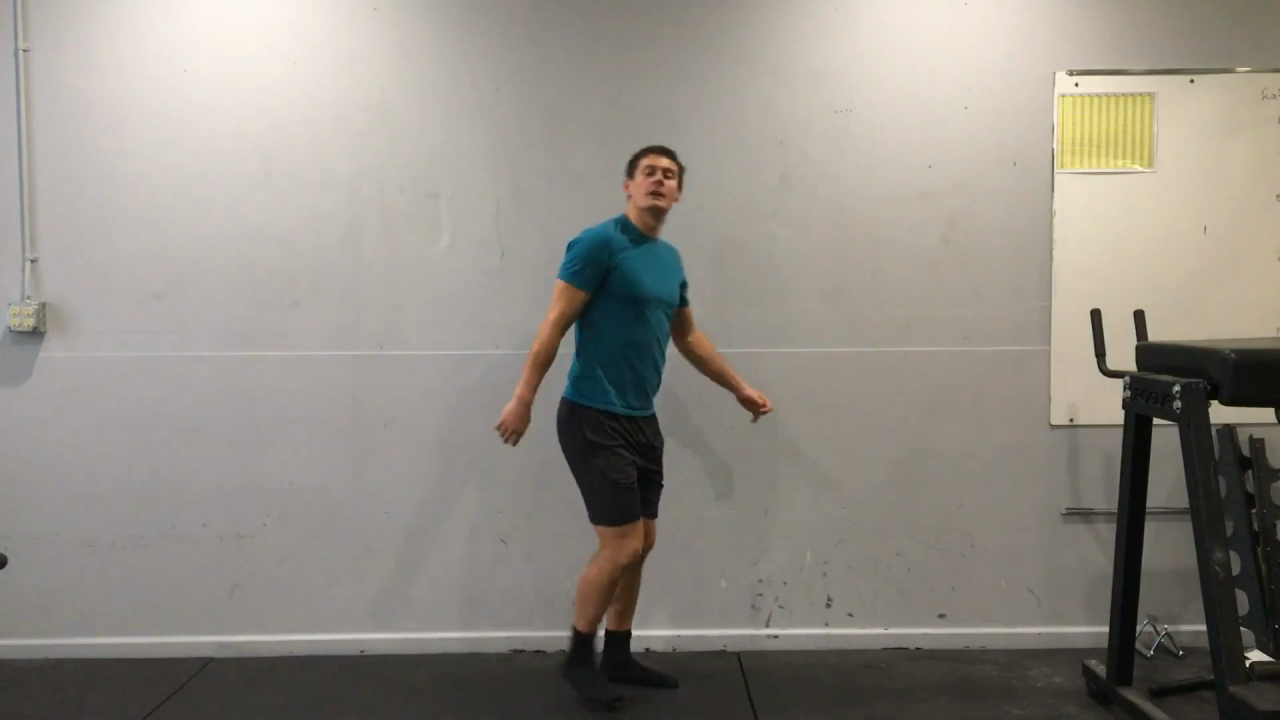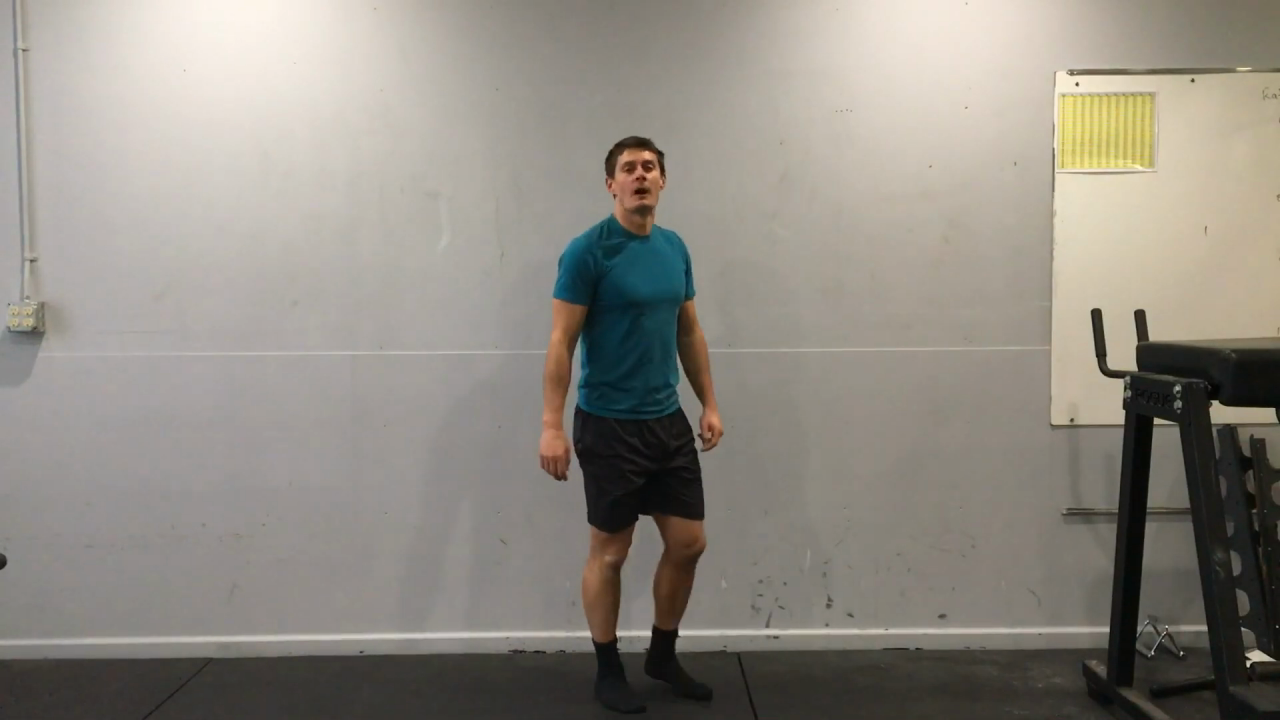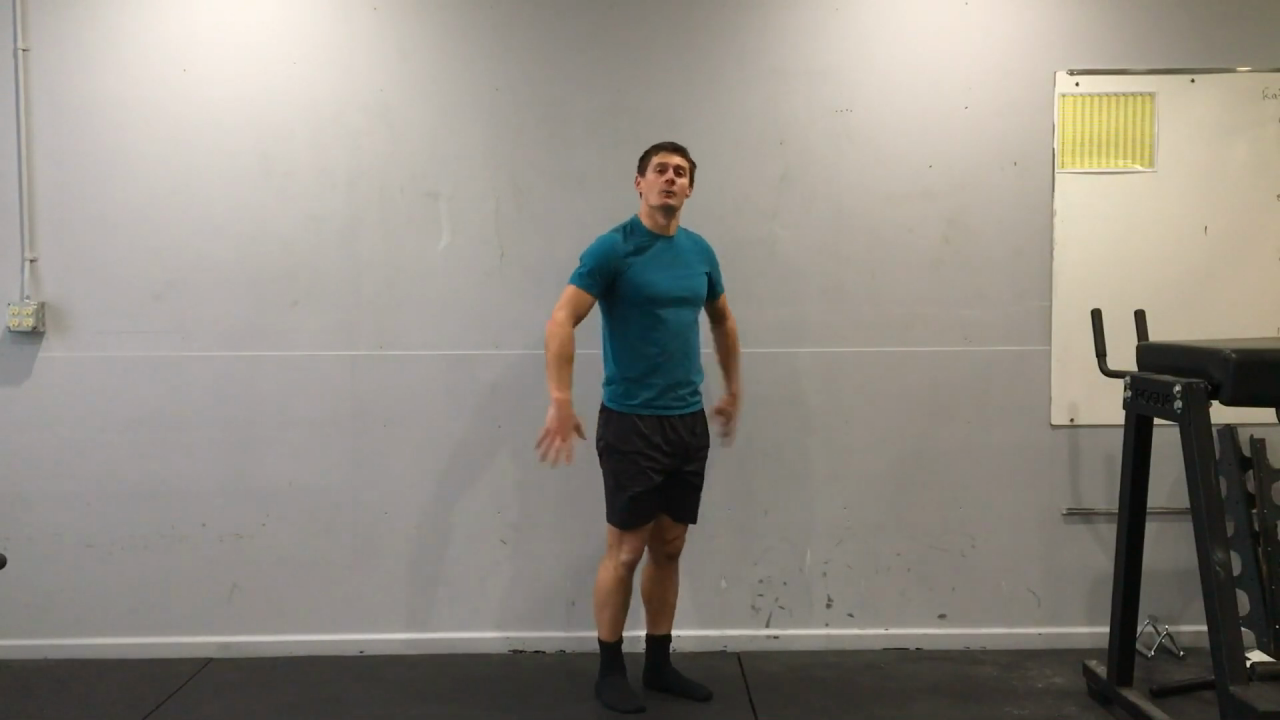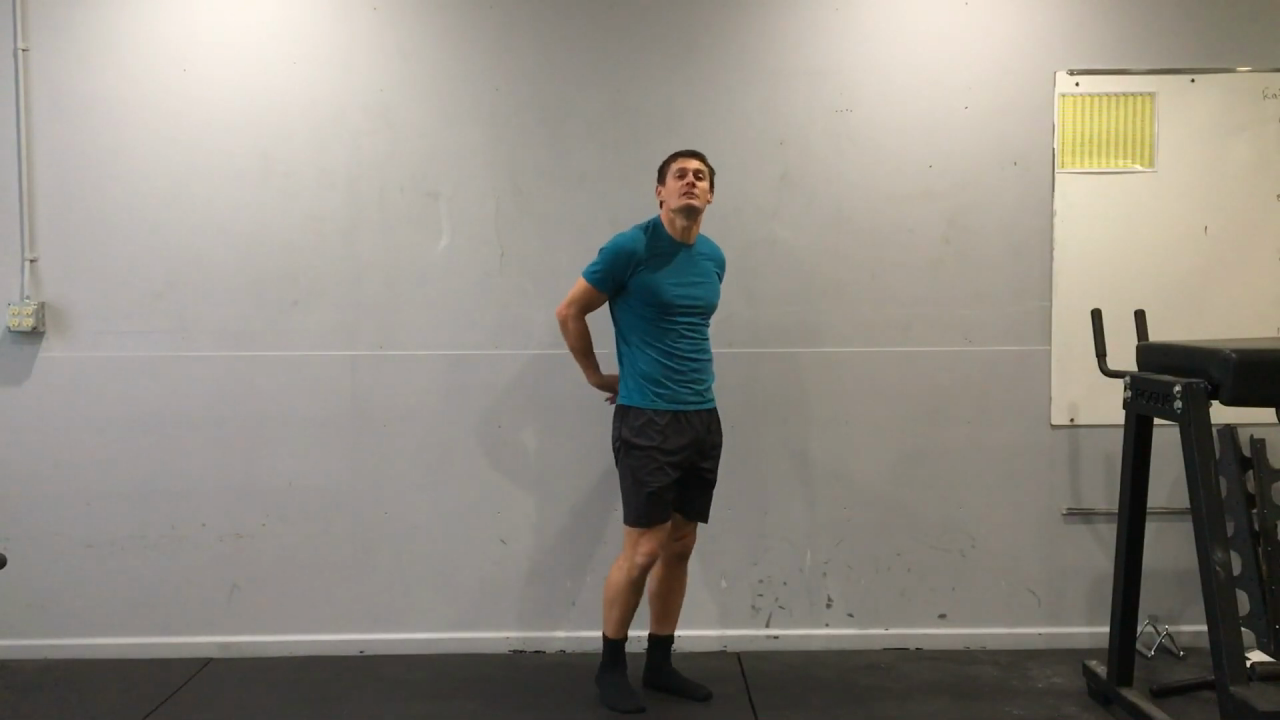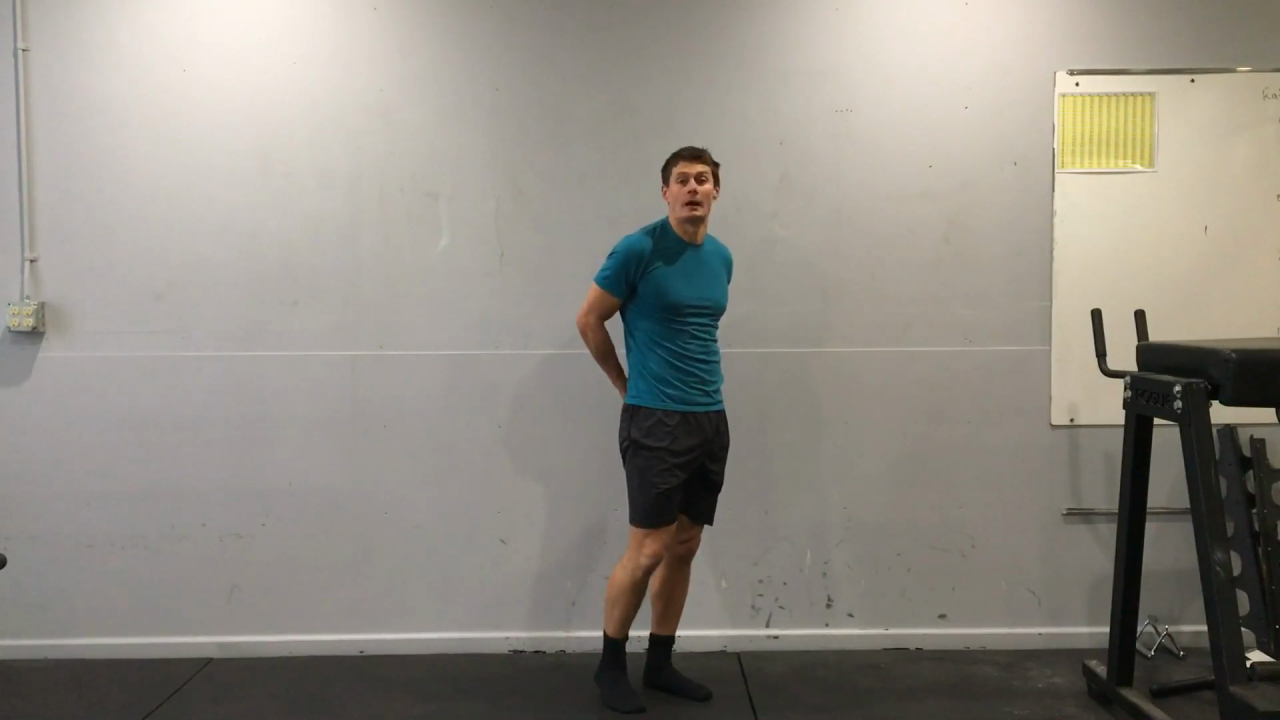
dt=1s
person 1, frame 1
left shoulder: (670, 259)
right shoulder: (599, 243)
left elbow: (688, 335)
right elbow: (554, 324)
left wrist: (740, 387)
right wrist: (522, 399)
left hip: (641, 421)
right hip: (593, 420)
left knee: (640, 544)
right knee: (620, 548)
left ankle: (618, 656)
right ankle: (579, 656)
person 1, frame 2
left shoulder: (675, 248)
right shoulder: (588, 252)
left elbow: (689, 333)
right elbow: (562, 343)
left wrist: (710, 404)
right wrist: (552, 425)
left hip: (669, 422)
right hip: (610, 426)
left knee: (688, 544)
right knee: (610, 551)
left ankle: (663, 655)
right ankle: (609, 671)
person 1, frame 3
left shoulder: (701, 251)
right shoulder: (614, 249)
left elbow: (723, 319)
right elbow: (561, 321)
left wrist: (732, 388)
right wrist: (561, 402)
left hip: (689, 421)
right hip: (632, 423)
left knee: (669, 546)
right knee: (625, 549)
left ankle: (660, 663)
right ankle: (609, 671)
person 1, frame 4
left shoulder: (714, 257)
right shoulder: (630, 248)
right elbow: (569, 312)
right wrist: (595, 376)
left hip: (703, 418)
right hip: (647, 419)
left knee: (679, 547)
right knee: (644, 550)
left ankle: (660, 664)
right ankle: (611, 665)
person 1, frame 5
left shoulder: (722, 258)
right shoulder: (638, 250)
right elbow: (589, 320)
right wrist: (626, 383)
left hip: (711, 420)
right hip: (655, 421)
left knee: (684, 548)
right knee: (648, 552)
left ankle: (660, 663)
right ankle: (611, 665)
